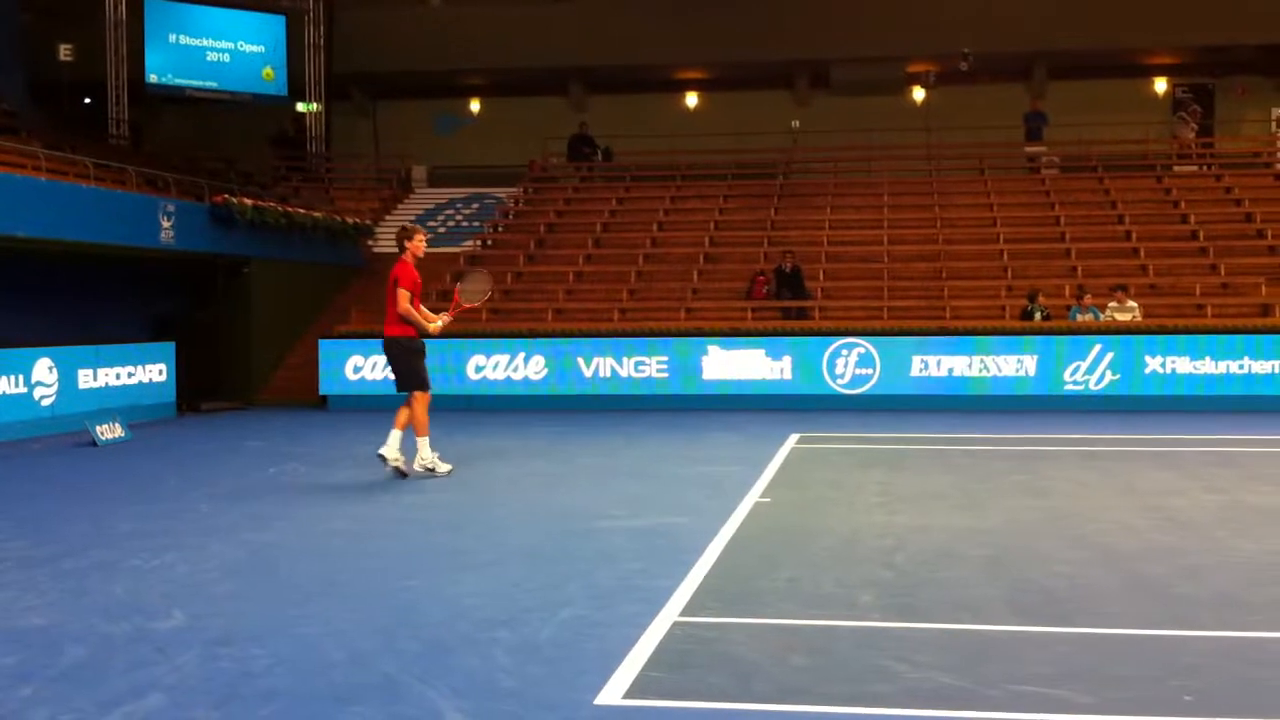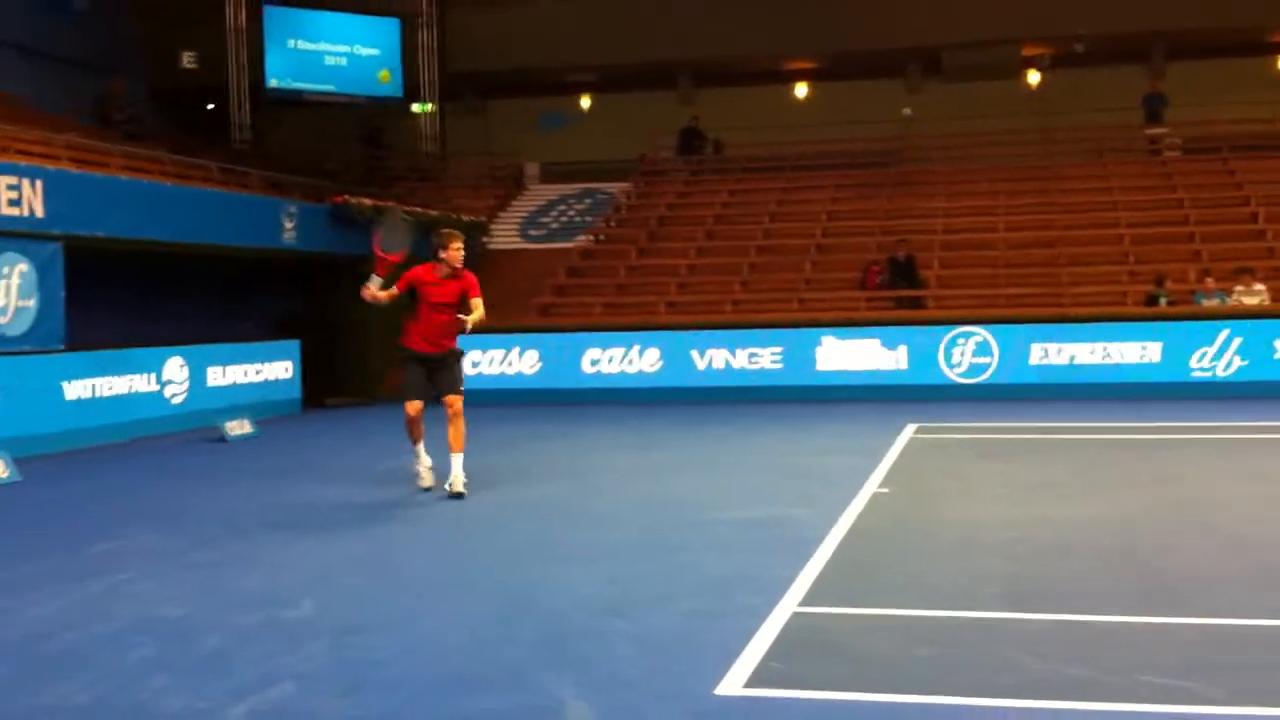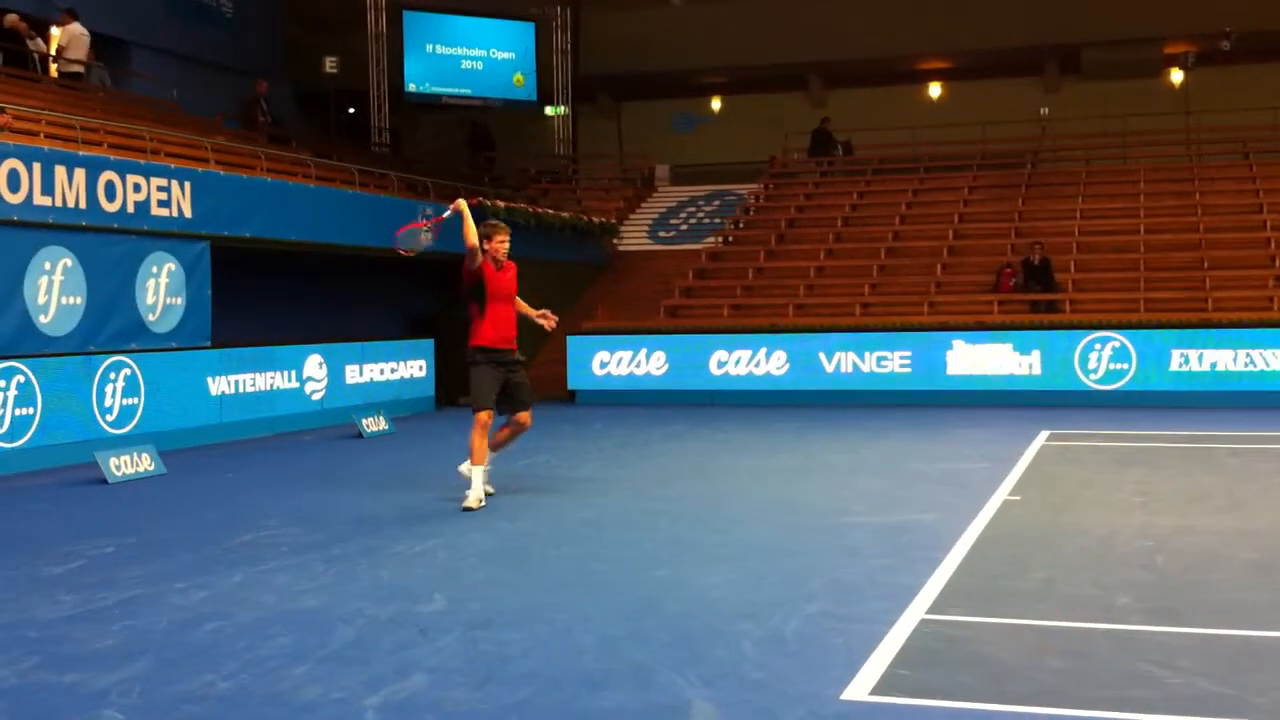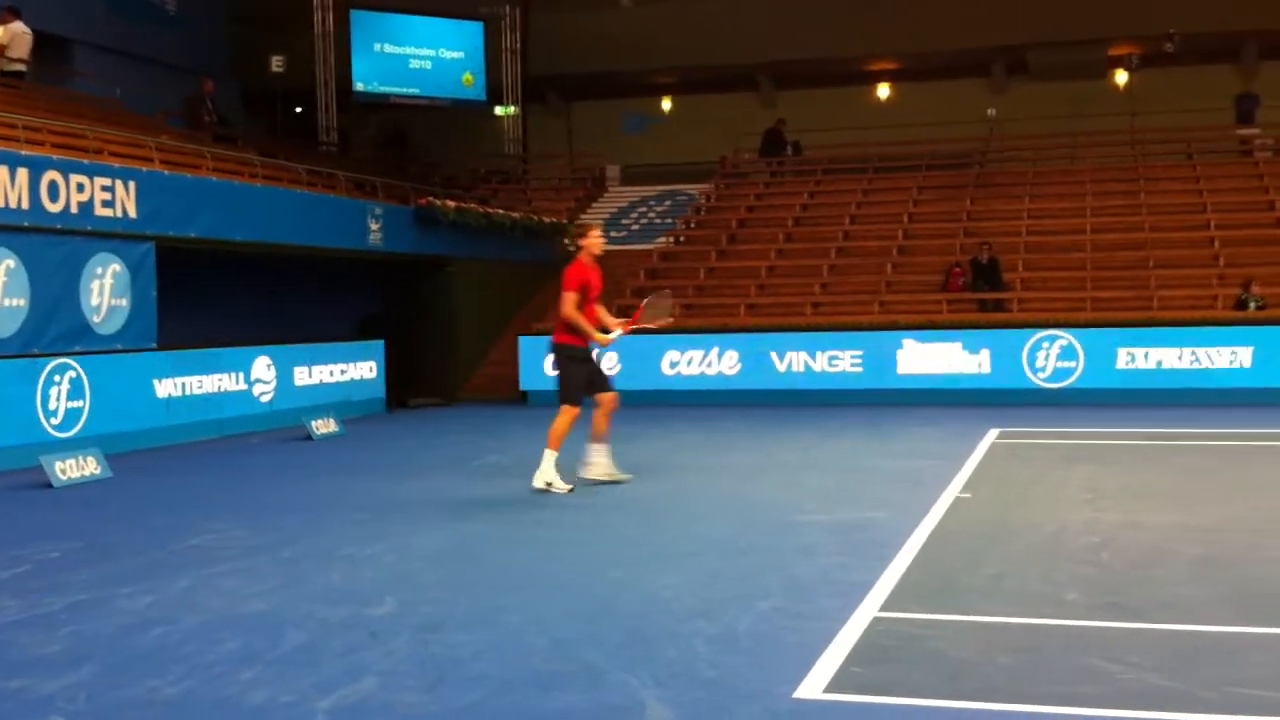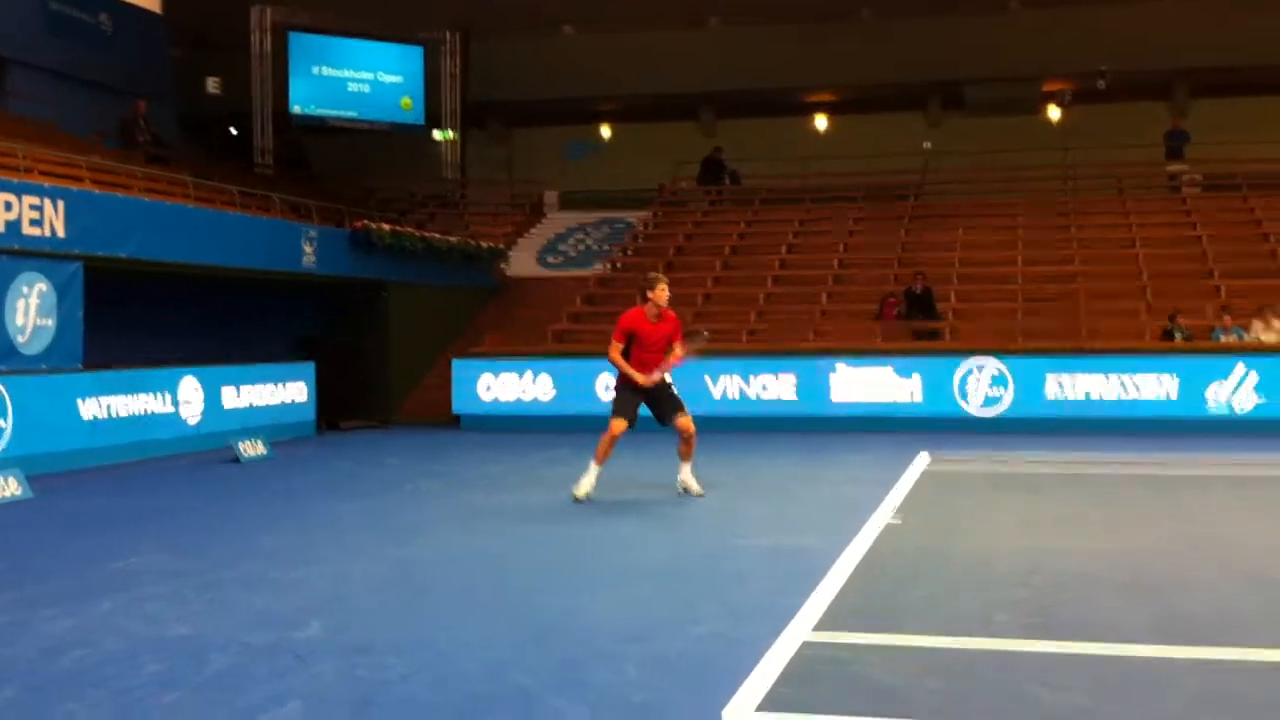
dt=1s
person 1, frame 1
left shoulder: (409, 270)
right shoulder: (404, 269)
left elbow: (415, 306)
right elbow: (403, 307)
left wrist: (436, 319)
right wrist: (428, 327)
left hip: (402, 340)
right hip: (402, 339)
left knee: (412, 398)
right knee: (422, 395)
left ankle: (391, 449)
right ankle: (425, 457)
person 1, frame 2
left shoulder: (468, 279)
right shoulder: (418, 274)
left elbow: (479, 309)
right elbow: (390, 295)
left wrist: (473, 318)
right wrist: (373, 295)
left hip: (447, 353)
right hip: (416, 353)
left knee: (454, 408)
right knee: (412, 411)
left ankle: (456, 476)
right ankle: (422, 460)
person 1, frame 3
left shoulder: (511, 268)
right shoulder: (476, 269)
right elbow: (471, 245)
left wrist: (534, 314)
right wrist: (464, 212)
left hip: (511, 356)
right hip: (484, 356)
left knee: (521, 421)
right knee: (483, 419)
left ankle: (475, 466)
right ankle: (475, 489)
person 1, frame 4
left shoulder: (594, 269)
right shoulder: (575, 270)
right elbow: (567, 310)
left wrist: (611, 322)
right wrist: (594, 333)
left hip: (581, 349)
right hip: (569, 348)
left knee: (608, 399)
right knee: (570, 409)
left ankle: (596, 464)
right ankle: (545, 474)
person 1, frame 5
left shoulder: (672, 319)
right shoulder: (628, 319)
left elbow: (678, 350)
right elbow: (614, 353)
left wrist: (672, 360)
right wrist: (636, 376)
left hip: (658, 384)
right hip: (630, 384)
left knee: (688, 430)
right knee: (615, 430)
left ankle: (685, 477)
right ankle: (589, 478)
